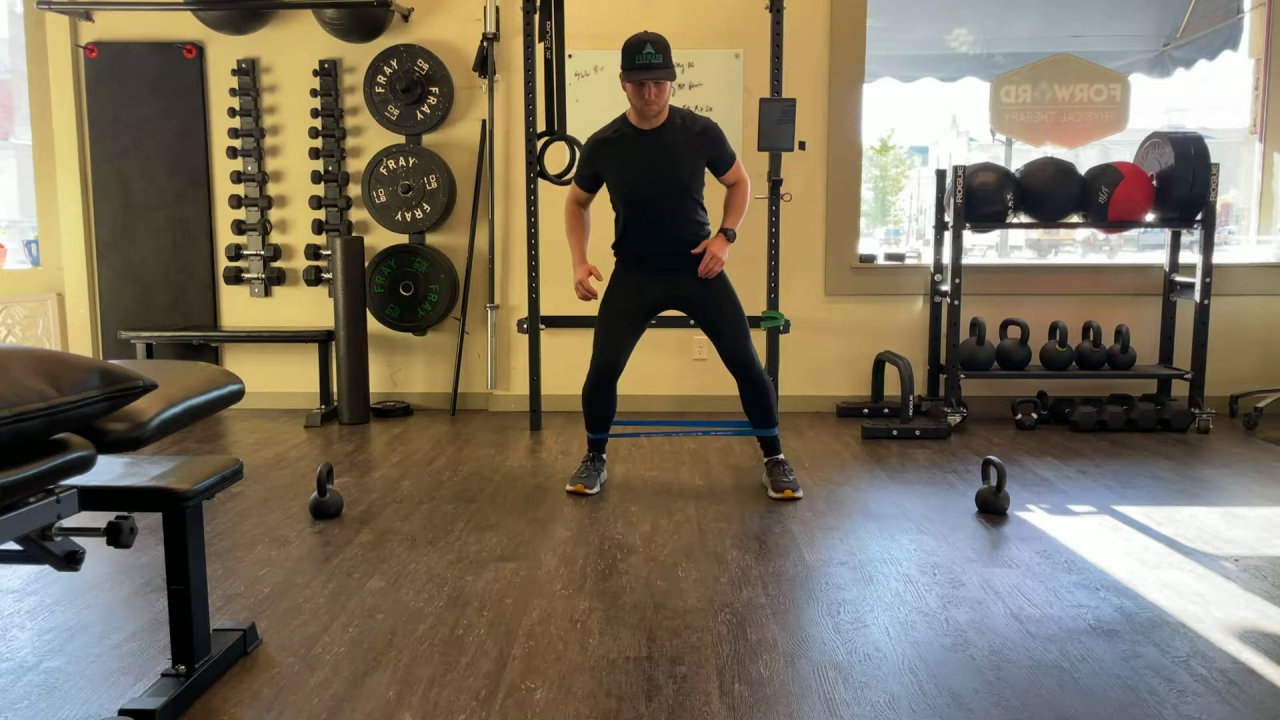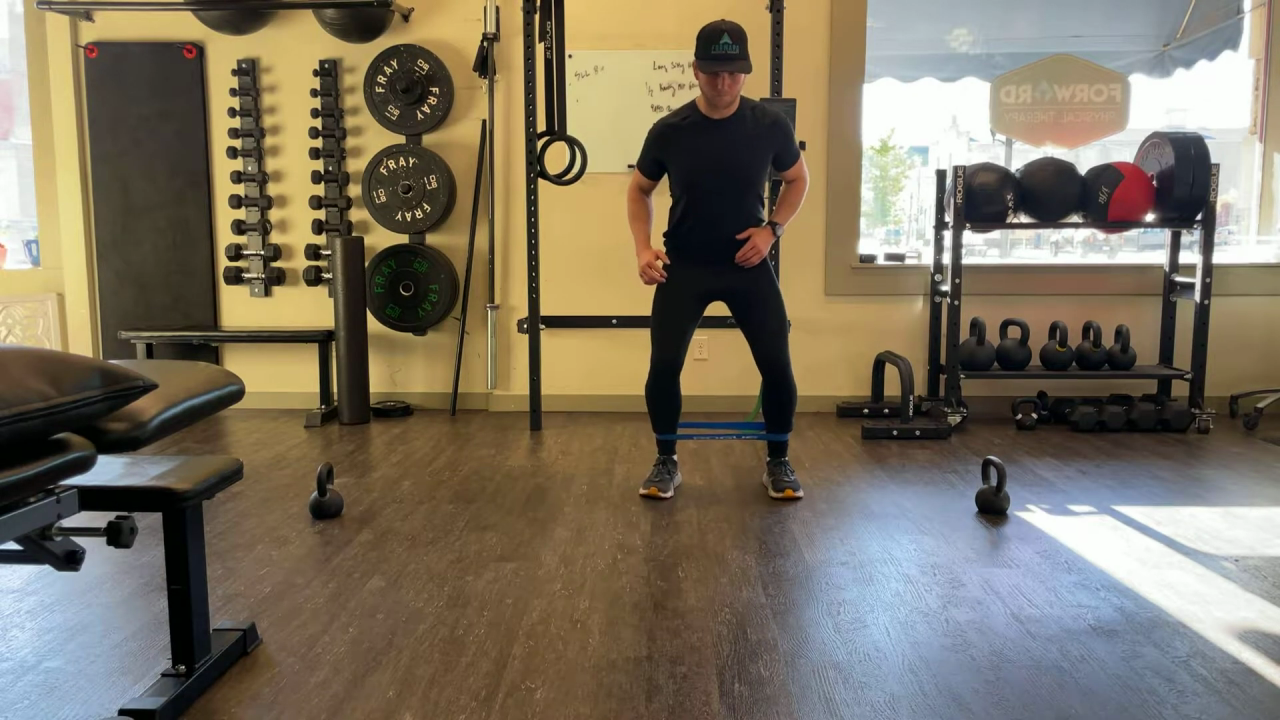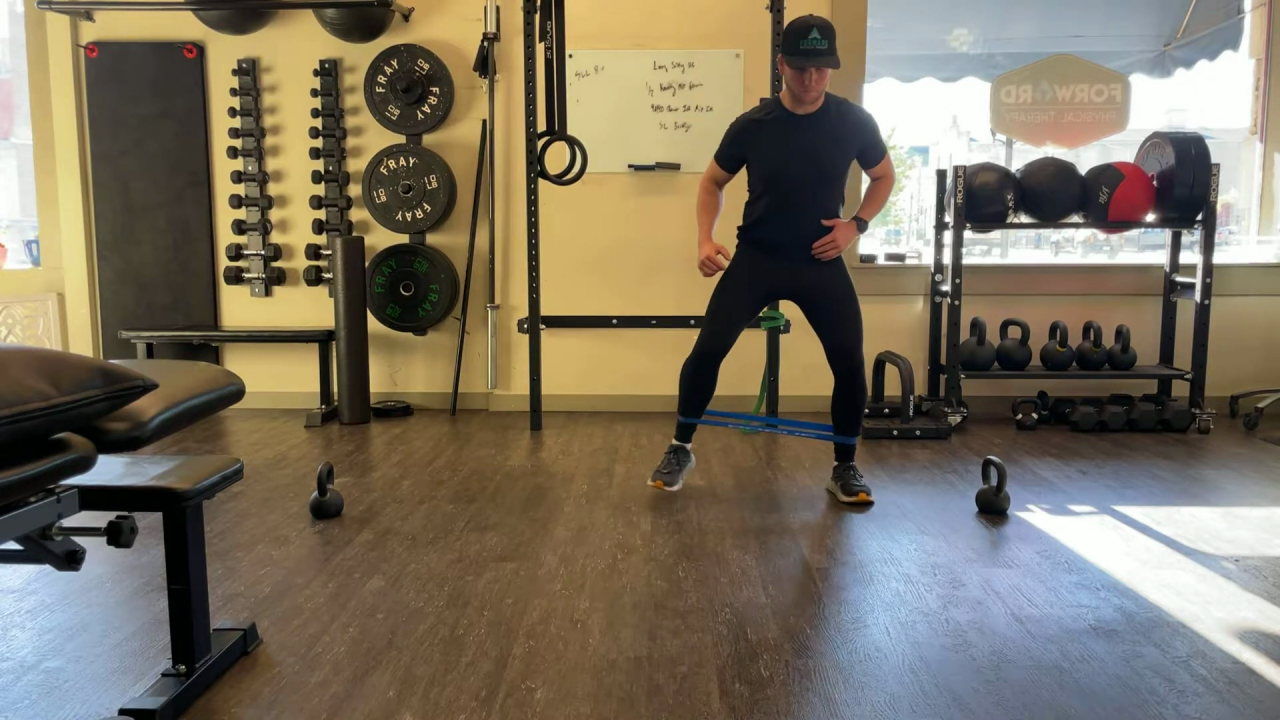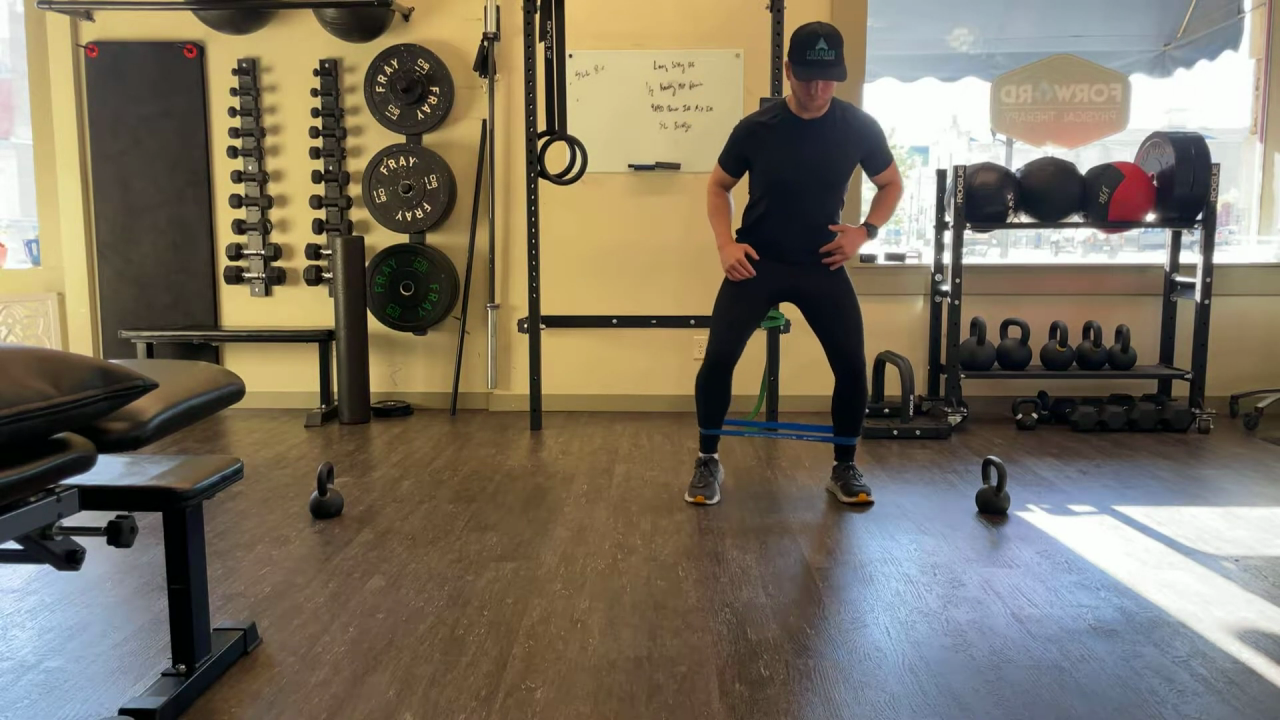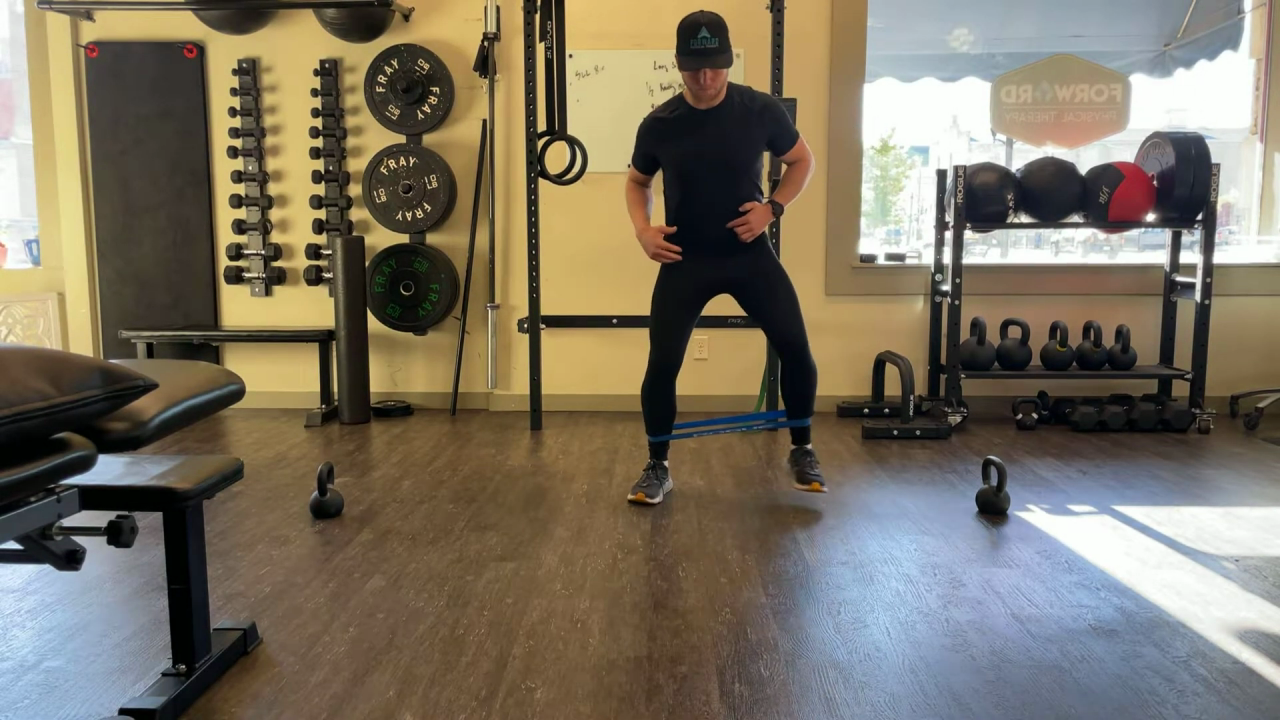
dt=1s
person 1, frame 1
left shoulder: (701, 132)
right shoulder: (603, 145)
left elbow: (738, 182)
right elbow: (577, 202)
left wrist: (725, 236)
right wrist: (579, 260)
left hip: (697, 268)
right hip: (634, 273)
left knee: (745, 362)
right knee: (603, 370)
left ankle: (774, 459)
right ankle: (595, 458)
person 1, frame 2
left shoulder: (770, 125)
right shoulder: (669, 131)
left elbow: (797, 180)
right elbow: (639, 190)
left wrist: (772, 228)
right wrist: (643, 247)
left hip: (747, 262)
right hip: (684, 266)
left knee: (777, 366)
right knee: (664, 366)
left ankle: (778, 462)
right ankle: (666, 461)
person 1, frame 3
left shoulder: (854, 122)
right shoulder: (752, 126)
left elbow: (884, 177)
right elbow: (713, 182)
left wrist: (856, 224)
right wrist: (705, 240)
left hip: (821, 262)
right hip: (756, 258)
left knee: (850, 363)
right knee: (707, 351)
left ankle: (845, 467)
right ankle: (680, 448)
person 1, frame 4
left shoulder: (859, 127)
right shoulder: (756, 128)
left elbow: (891, 184)
right elbow: (719, 186)
left wrist: (865, 230)
right wrist: (725, 243)
left hip: (823, 264)
right hip: (758, 262)
left knee: (852, 367)
right knee: (719, 356)
left ankle: (844, 468)
right ankle: (708, 460)
person 1, frame 5
left shoulder: (760, 109)
right shoulder: (658, 124)
left elbow: (803, 161)
right elbow: (637, 182)
left wrist: (772, 207)
right wrist: (643, 226)
left hip: (749, 252)
right hip: (685, 259)
left knee: (795, 346)
right knee: (662, 364)
left ankle: (801, 450)
right ankle: (657, 466)
